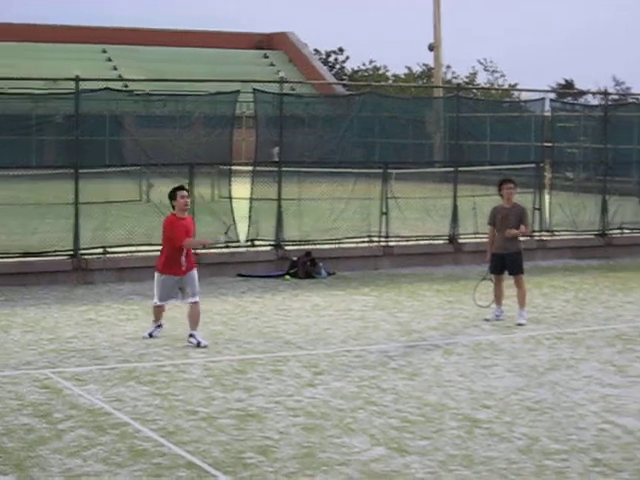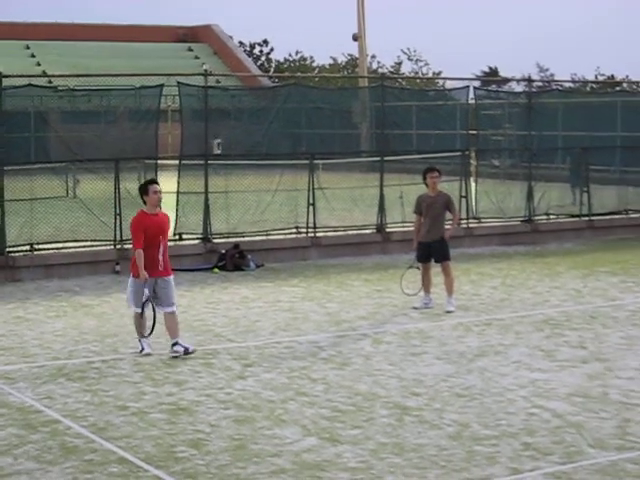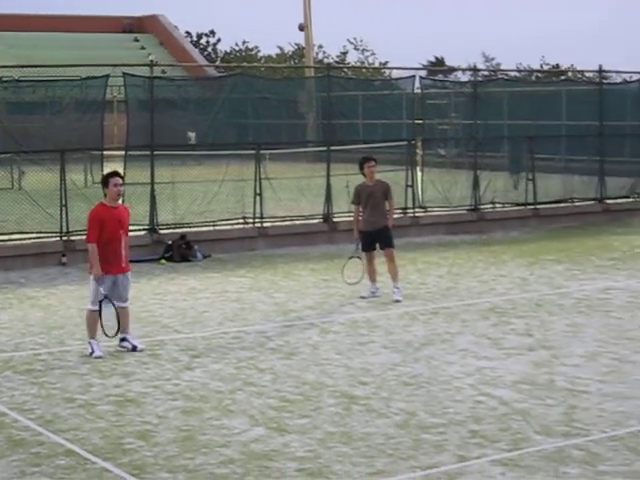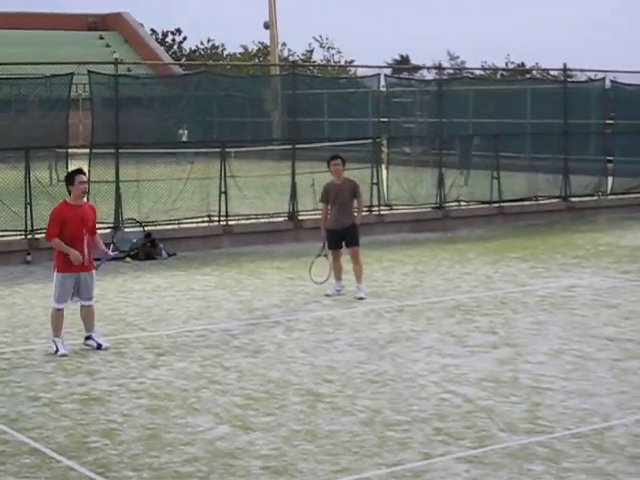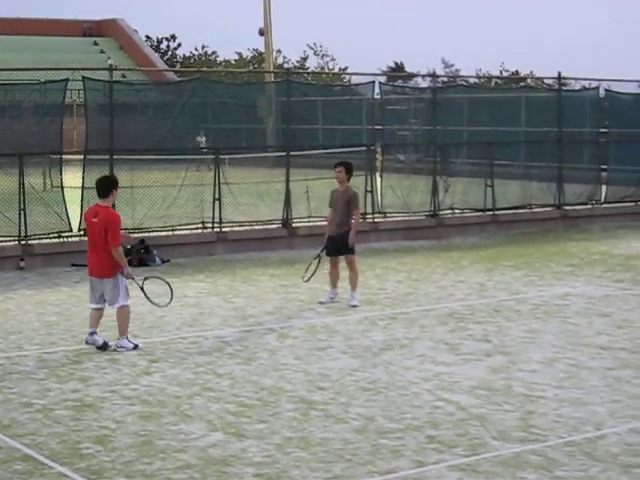
dt=1s
person 1, frame 1
left shoulder: (189, 220)
right shoulder: (170, 221)
right elbow: (183, 242)
right wrist: (203, 242)
left hip: (188, 269)
right hip: (167, 270)
left knee: (194, 301)
right knee: (160, 301)
left ankle: (193, 335)
right ankle: (157, 324)
person 1, frame 2
left shoulder: (165, 218)
right shoulder: (138, 220)
right elbow: (138, 248)
right wrist: (142, 271)
left hip: (164, 273)
right hip: (144, 273)
left knee: (170, 309)
right knee: (141, 309)
left ankle: (176, 344)
right ankle: (143, 341)
person 1, frame 3
left shoulder: (125, 211)
right shoulder: (97, 212)
right elbow: (91, 243)
left wrist: (127, 262)
right wrist: (95, 266)
left hip: (122, 268)
right hip: (103, 269)
left knee: (123, 303)
right knee: (95, 306)
left ankle: (125, 338)
right ankle: (92, 342)
person 1, frame 4
left shoulder: (91, 209)
right shoulder: (60, 211)
right elbow: (51, 238)
left wrist: (102, 249)
right wrist: (70, 251)
left hip: (87, 266)
right hip: (65, 267)
left knee: (88, 302)
right knee: (59, 305)
left ankle: (90, 336)
right ankle: (57, 341)
person 1, frame 5
left shoulder: (89, 213)
right shoulder: (112, 216)
right elbow: (115, 247)
right wrist: (125, 267)
left hip: (94, 268)
right hip: (111, 269)
left knee: (98, 304)
right knee: (123, 303)
left ankle: (92, 333)
right ankle: (122, 341)
person 2, frame 1
left shoulder: (520, 209)
right shoulder: (495, 210)
left elbow: (527, 230)
right elbow: (492, 232)
left wrist: (517, 232)
right wrist: (489, 251)
left hip: (514, 251)
right hip: (497, 251)
left knee: (519, 281)
right knee: (498, 280)
left ankle: (522, 313)
right ankle: (498, 311)
person 2, frame 2
left shoulder: (445, 197)
right shoulder: (421, 199)
left elbow: (455, 215)
right elbow: (418, 220)
left wrist: (450, 230)
right wrist: (415, 240)
left hip: (439, 239)
right hip: (423, 239)
left knee: (446, 268)
right knee: (425, 269)
left ankle: (450, 300)
right ankle: (427, 299)
person 2, frame 3
left shoulder: (384, 185)
right shoulder: (359, 189)
left elbow: (391, 204)
right elbow: (357, 210)
left wrist: (390, 220)
right wrist: (356, 229)
left hip: (383, 227)
right hip: (366, 229)
left knee: (390, 256)
right knee: (369, 258)
left ankle: (396, 288)
right ankle: (374, 288)
person 2, frame 4
left shoulder: (352, 184)
right shoulder: (327, 187)
left elbow: (360, 202)
right elbow: (325, 208)
left wrist: (358, 218)
right wrist: (323, 227)
left hip: (350, 225)
right hip: (333, 227)
left knee: (355, 255)
right knee: (335, 256)
left ankle: (360, 287)
right ankle: (339, 286)
person 2, frame 5
left shoulder: (352, 194)
right shoulder: (333, 193)
left elbow: (357, 215)
left wrist: (353, 233)
right wrist: (327, 232)
left hip: (346, 234)
right hip: (332, 234)
left knee: (351, 263)
right knee: (333, 264)
left ankle: (354, 295)
right ankle: (333, 294)
